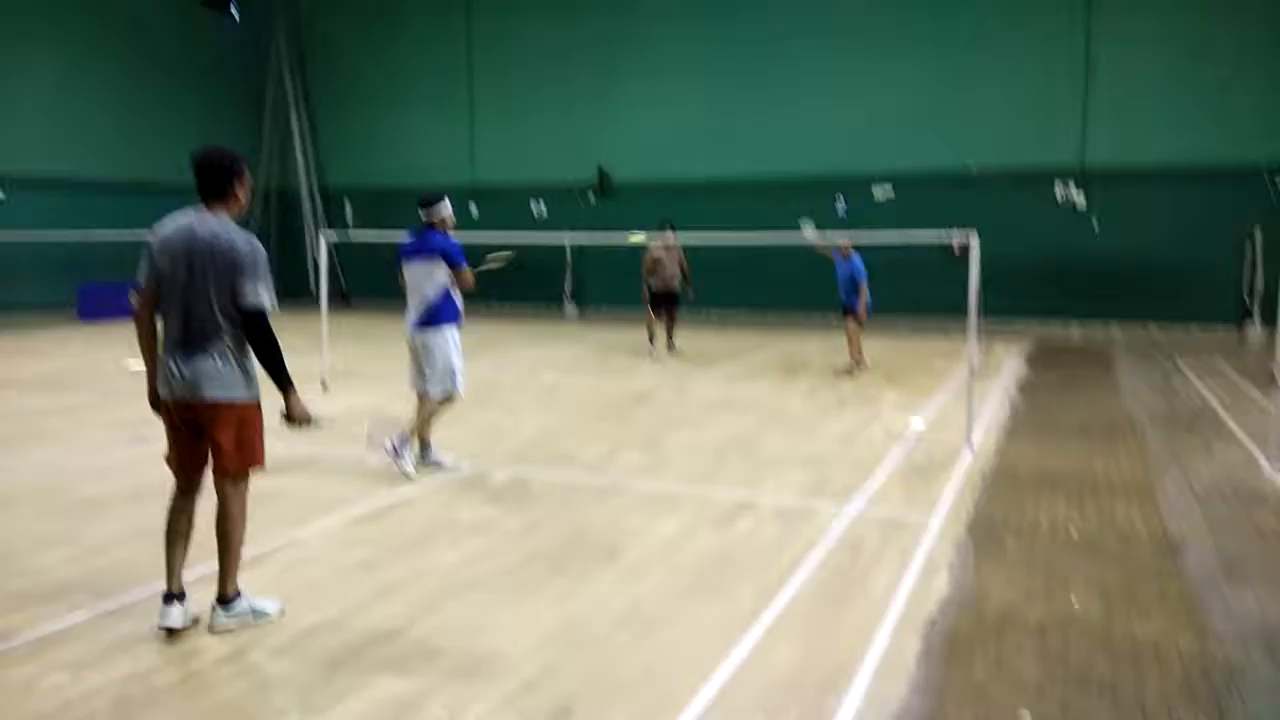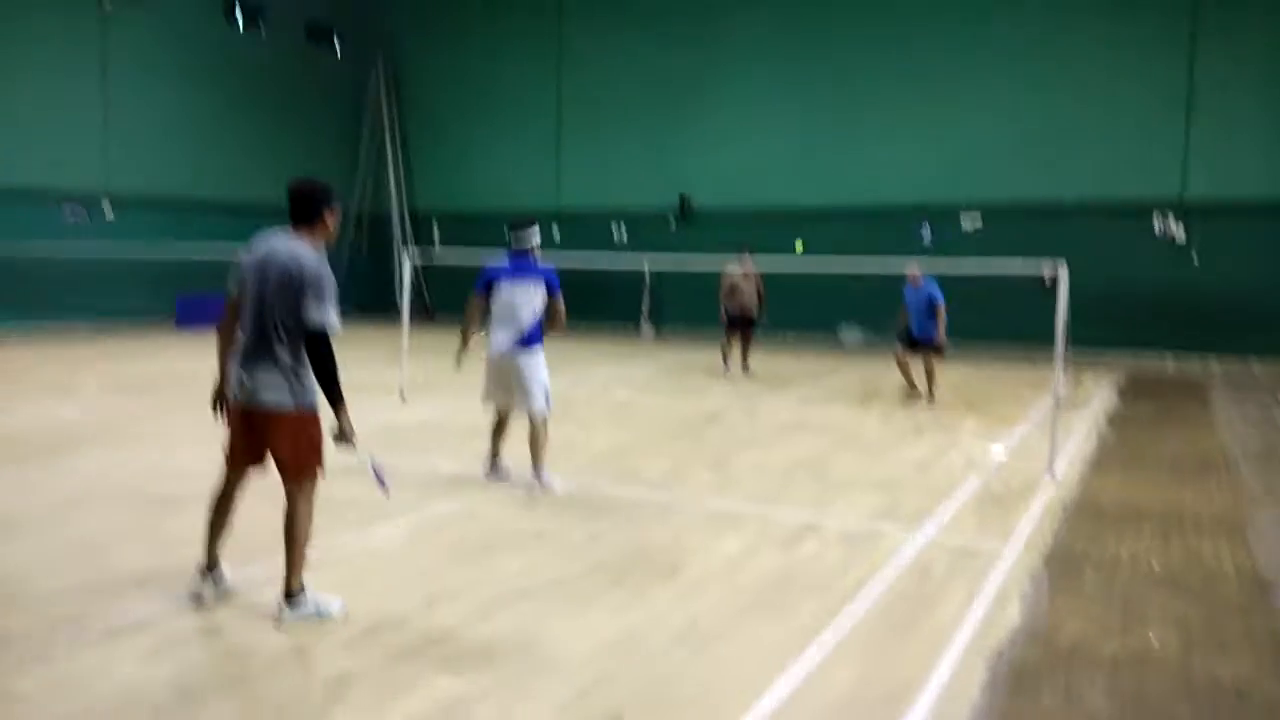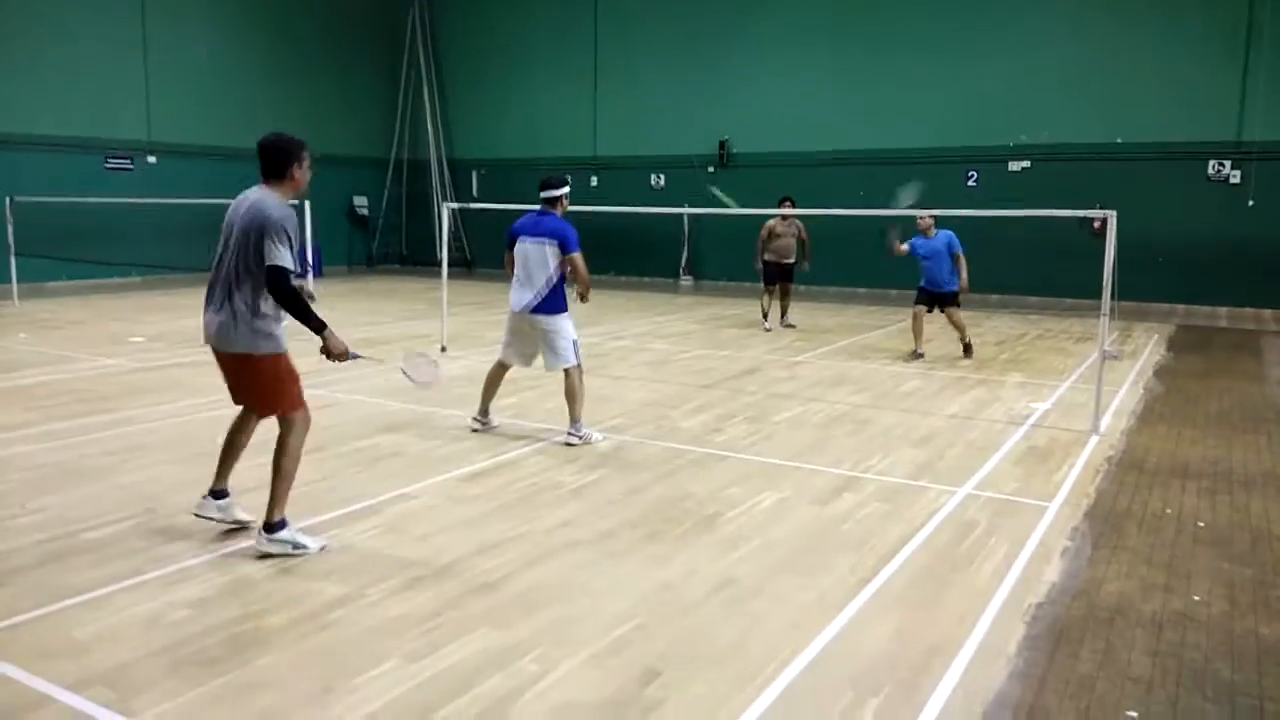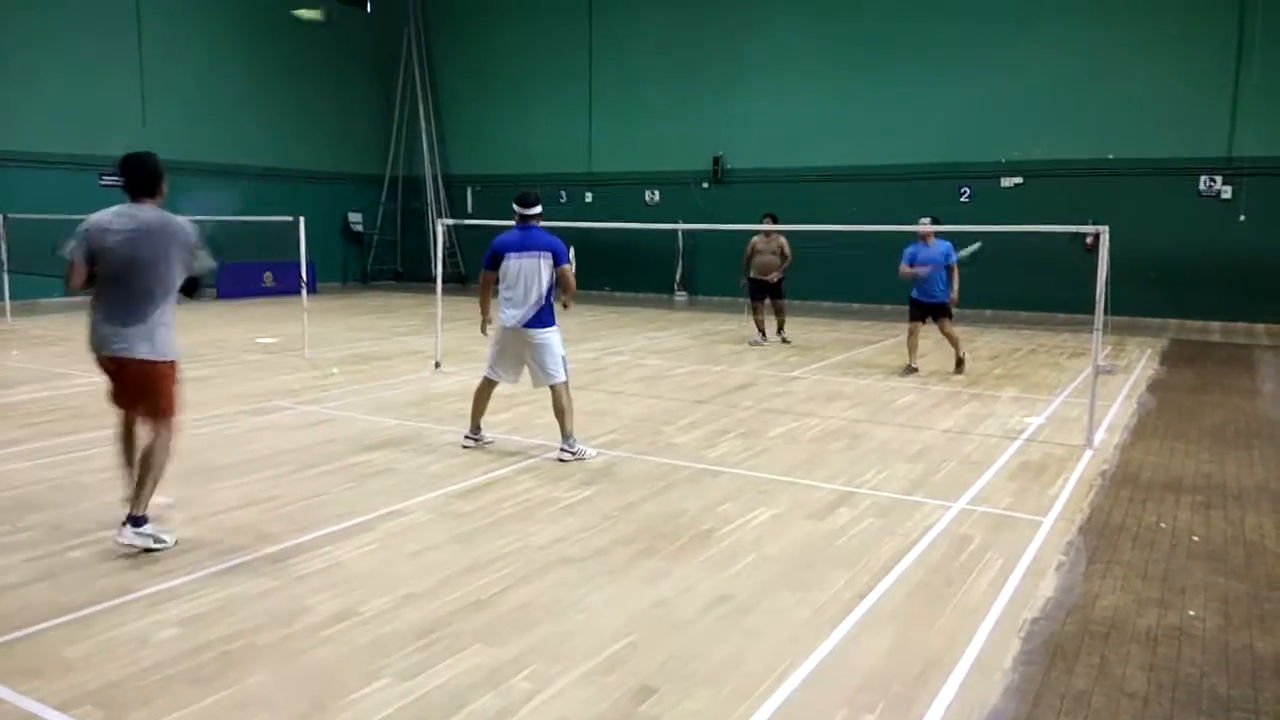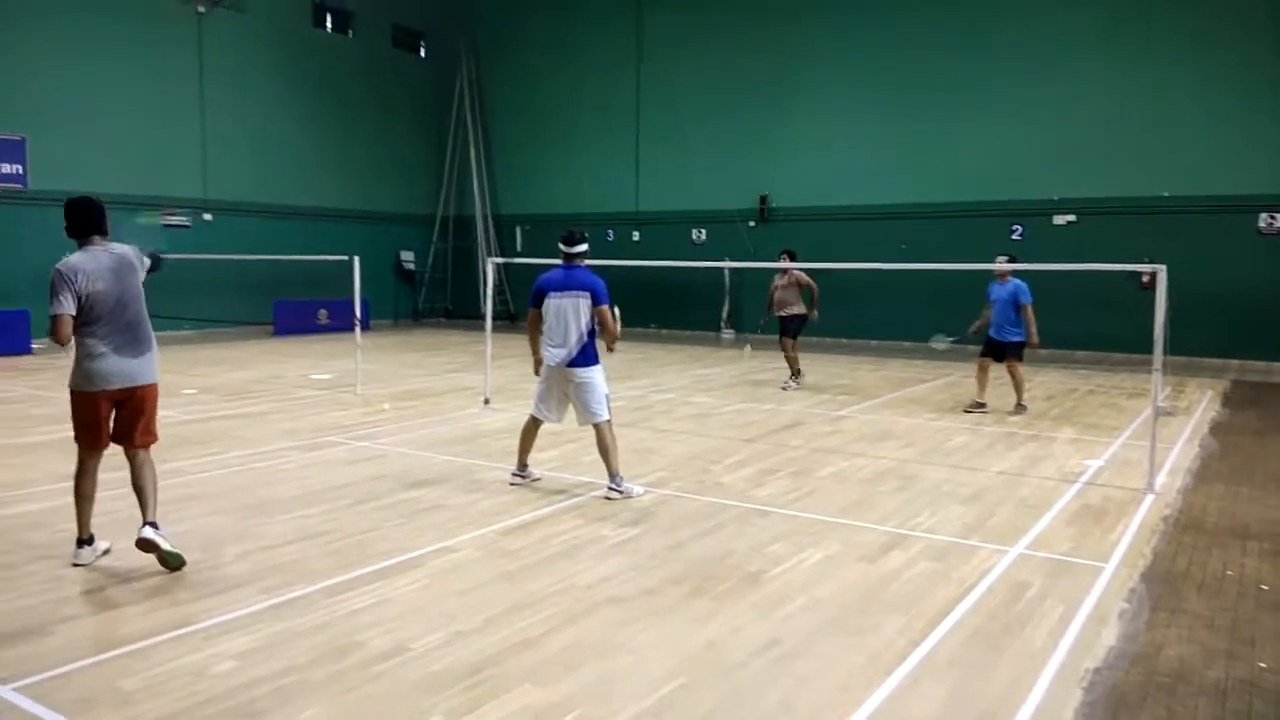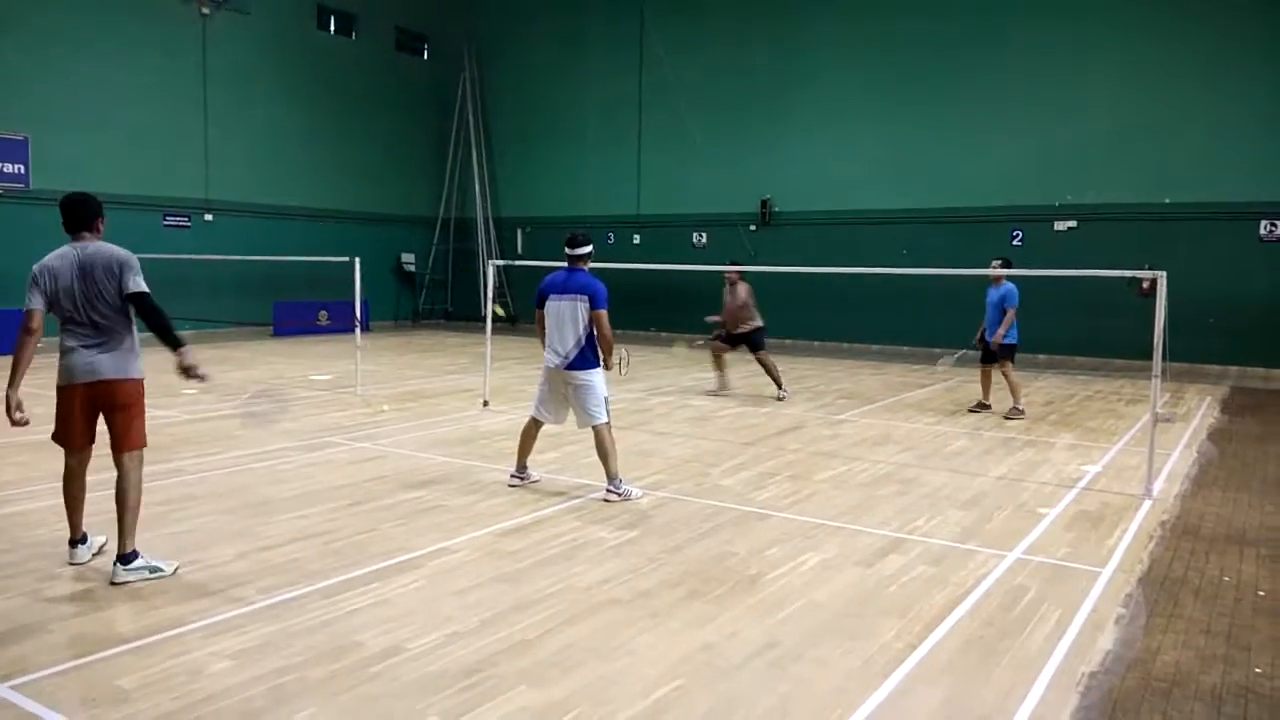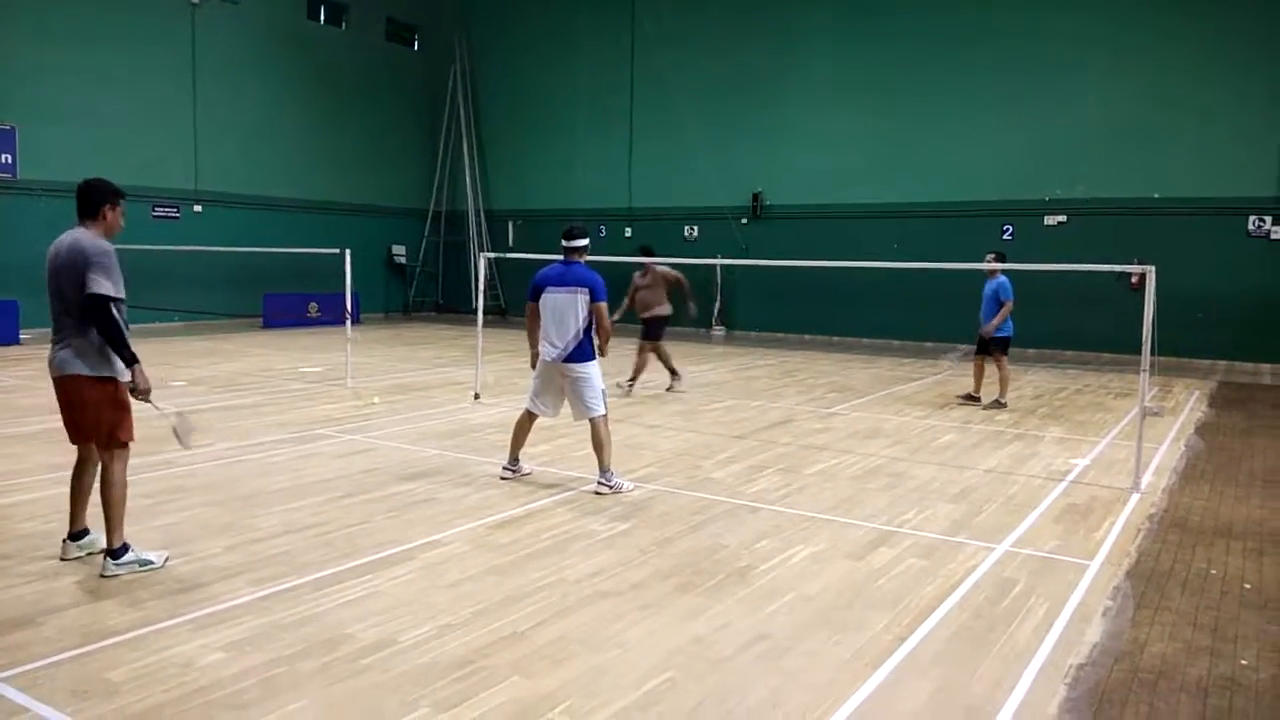
dt=0.5s
person 1, frame 1
left shoulder: (163, 234)
right shoulder: (243, 246)
left elbow: (143, 311)
right elbow: (256, 328)
left wrist: (154, 377)
right wrist: (289, 393)
left hip: (175, 383)
right hip: (226, 387)
left knee: (185, 486)
right knee: (232, 487)
left ankle: (173, 598)
right ankle: (228, 601)
person 1, frame 2
left shoulder: (257, 250)
right shoulder: (314, 268)
left elbow: (229, 320)
right elbow: (317, 347)
left wrist: (223, 376)
right wrist: (340, 411)
left hip: (243, 386)
right hip: (287, 394)
left knee: (234, 476)
right knee: (300, 490)
left ankle: (209, 573)
right ankle: (294, 598)
person 1, frame 3
left shoulder: (244, 202)
right shoulder: (278, 215)
right elbow: (278, 285)
left wrist: (292, 296)
right wrist: (324, 332)
left hip: (222, 328)
right hip: (252, 336)
left knee: (254, 410)
right knee: (296, 422)
left ankle: (217, 497)
right ankle: (275, 528)
person 1, frame 4
left shoulder: (96, 224)
right shoulder: (182, 230)
left elbow: (74, 282)
right elbow: (192, 286)
left hip: (106, 340)
right hip: (150, 345)
left knee: (131, 412)
right knee: (161, 427)
left ankle: (134, 497)
right ankle: (137, 522)
person 1, frame 5
left shoulder: (68, 269)
right shoulder: (127, 255)
left elbow: (63, 334)
right elbow: (151, 264)
left wrist: (61, 326)
right wrist: (152, 258)
left hip: (94, 376)
right hip: (140, 373)
left knee: (89, 456)
right knee: (139, 452)
left ankle: (85, 543)
right ankle: (151, 526)
person 1, frame 6
left shoulder: (45, 267)
right shoulder: (119, 258)
left elbow: (31, 331)
right elbow: (145, 307)
left wrist: (13, 389)
right wrist: (180, 349)
left hip: (75, 373)
right hip: (120, 372)
left knee: (76, 459)
right knee: (129, 460)
left ankle: (79, 542)
right ankle: (127, 558)
person 1, frame 7
left shoulder: (63, 245)
right shoulder: (98, 249)
right elbow: (101, 314)
left wrist: (122, 353)
right wrist: (134, 366)
left hip: (67, 366)
right hip: (96, 370)
left knee: (89, 452)
right knee: (114, 455)
left ankle: (77, 536)
right ankle: (117, 553)
person 2, frame 1
left shoulder: (408, 246)
right shoulder: (448, 246)
right elbow: (468, 284)
right wrist: (462, 273)
left hip: (417, 328)
right hip: (440, 330)
left knee: (427, 392)
right knee: (443, 394)
left ankle: (424, 451)
right ankle: (402, 444)
person 2, frame 2
left shoulder: (492, 273)
right shoulder: (546, 275)
left elbow: (475, 312)
right elbow: (560, 317)
left wrist: (464, 344)
left hip: (498, 352)
right hip: (527, 353)
left knee: (502, 410)
right knee: (537, 415)
left ankle: (494, 464)
right ankle: (539, 476)
person 2, frame 3
left shoulder: (519, 226)
right shoulder: (564, 230)
left elbow: (510, 266)
right elbow: (580, 273)
right wrist: (584, 291)
left hip: (519, 308)
right hip: (551, 312)
left knee: (503, 363)
right knee: (572, 368)
left ankle: (481, 415)
right ankle: (576, 429)
person 2, frame 4
left shoulder: (500, 243)
right shoulder: (553, 244)
left elbow: (485, 284)
right elbow: (569, 284)
left wrist: (484, 314)
right wrist: (566, 298)
left hip: (507, 325)
right hip: (541, 327)
left knee: (489, 379)
right knee: (559, 384)
left ankle: (473, 433)
right ankle: (569, 445)
person 2, frame 5
left shoulder: (543, 281)
right shoulder: (593, 283)
left elbow: (533, 324)
right elbow: (608, 326)
left wrist: (536, 355)
right wrist: (611, 343)
left hip: (551, 362)
right hip: (584, 365)
left knee: (536, 417)
right knee: (602, 422)
left ankle: (520, 470)
right ankle: (616, 483)
person 2, frame 6
left shoulder: (547, 283)
right shoulder: (594, 286)
right elbow: (603, 331)
right wrist: (608, 357)
left hip: (553, 365)
right hip: (585, 368)
left knee: (536, 419)
right knee: (601, 425)
left ankle: (519, 472)
right ankle: (614, 485)
person 2, frame 7
left shoulder: (542, 276)
right shoulder: (592, 279)
left elbow: (531, 317)
right elbow: (603, 323)
left wrist: (534, 349)
right wrist: (603, 344)
left hip: (548, 358)
right hip: (581, 360)
left knee: (531, 412)
right knee: (598, 417)
left ankle: (511, 464)
right ankle: (606, 478)
